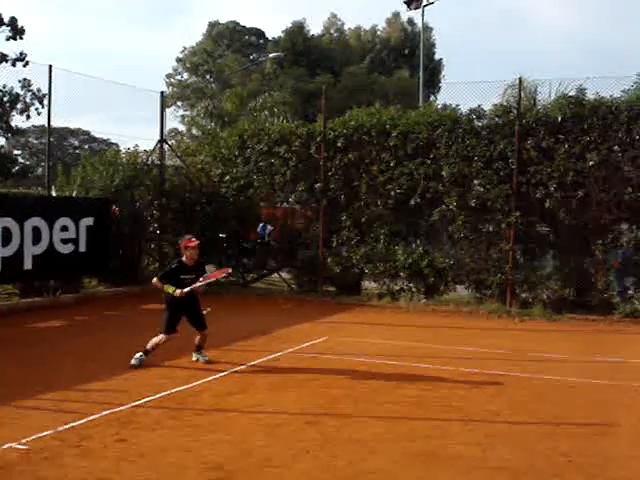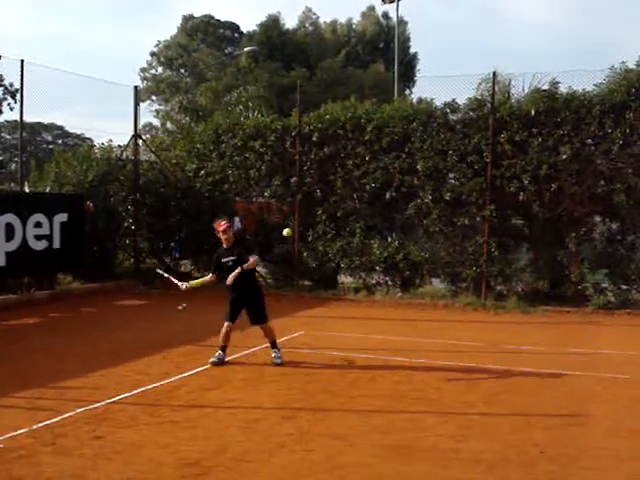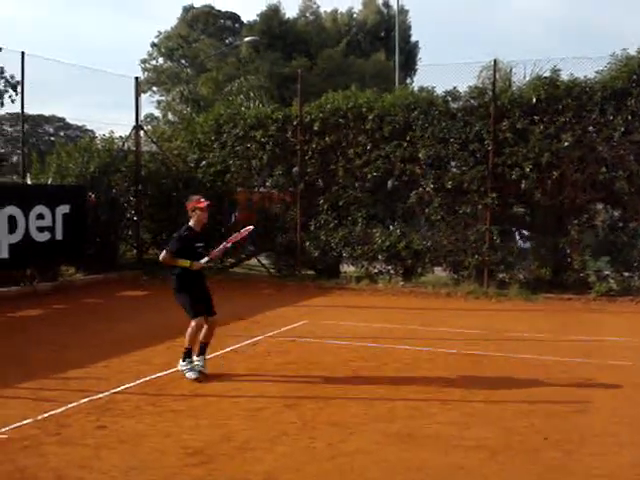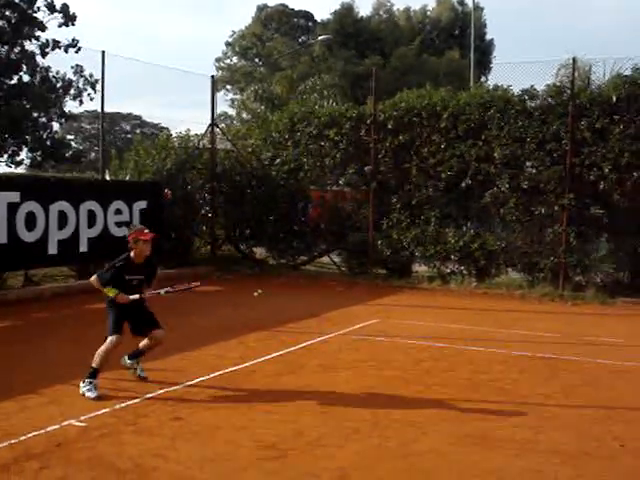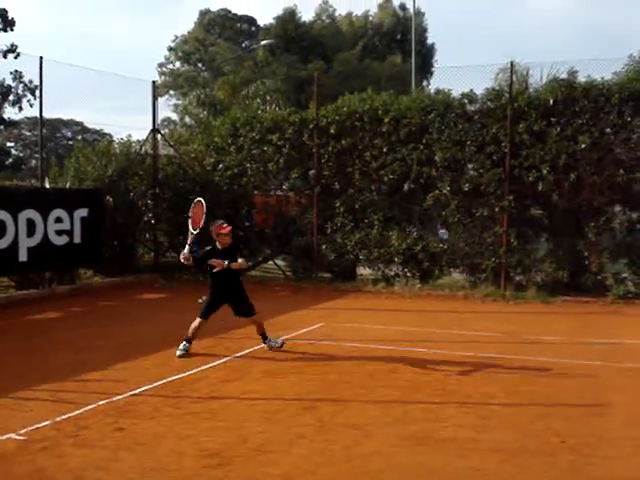
dt=1s
person 1, frame 1
left shoulder: (200, 266)
right shoulder: (175, 267)
right elbow: (155, 281)
right wrist: (173, 290)
left hip: (191, 302)
right hip: (175, 303)
left knee: (203, 332)
right knee: (165, 336)
left ankle: (198, 352)
right ankle: (143, 354)
person 1, frame 2
left shoulder: (243, 244)
right shoulder: (219, 254)
left elbow: (254, 260)
right elbow: (212, 277)
left wrist: (238, 271)
right wrist: (190, 284)
left hip: (252, 291)
right hip: (235, 294)
left knee: (263, 324)
right knee: (228, 325)
left ankle: (275, 350)
right ankle: (221, 353)
person 1, frame 3
left shoulder: (203, 233)
right shoulder: (183, 235)
right elbow: (164, 258)
right wrist: (189, 264)
left hip: (199, 282)
right hip: (184, 285)
left knee: (211, 321)
right knee: (198, 321)
left ankle: (199, 358)
right ankle: (186, 361)
person 1, frame 4
left shoulder: (150, 265)
right shoulder: (119, 265)
right elbow: (94, 280)
left wrist: (144, 292)
right wrist: (115, 294)
left hip: (137, 303)
right hip: (118, 305)
left knee: (158, 335)
right knee: (114, 340)
left ankle: (132, 359)
right ankle: (89, 381)
person 1, frame 5
left shoulder: (234, 248)
right shoulder: (208, 252)
left elbow: (243, 264)
right elbow: (191, 261)
left wrist: (226, 265)
right wrist: (185, 257)
left hip: (236, 289)
right hip: (217, 290)
left knee: (254, 318)
right knee: (200, 320)
left ankle: (266, 340)
right ankle: (186, 343)
